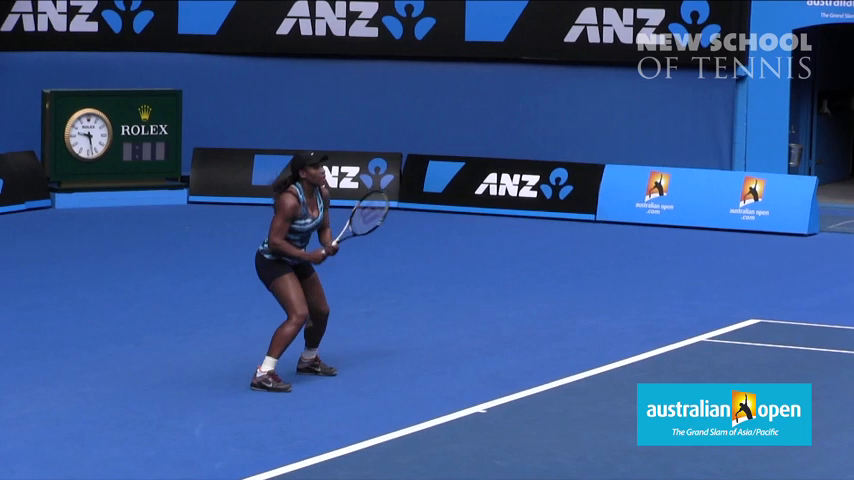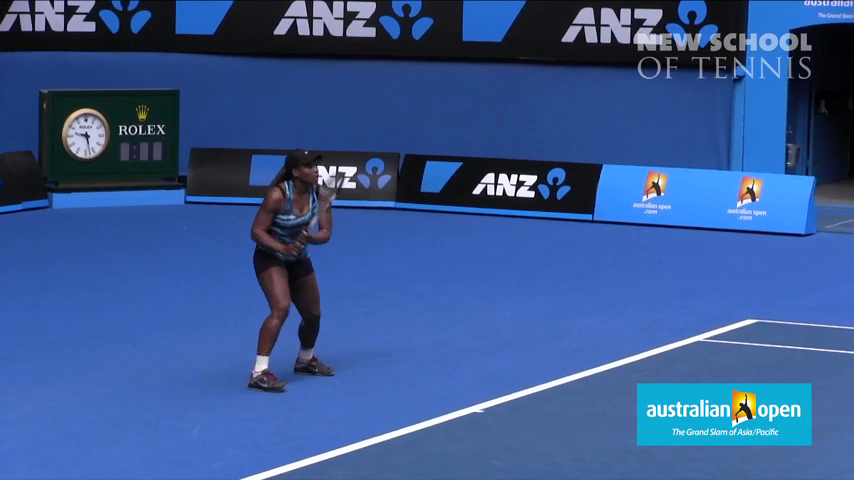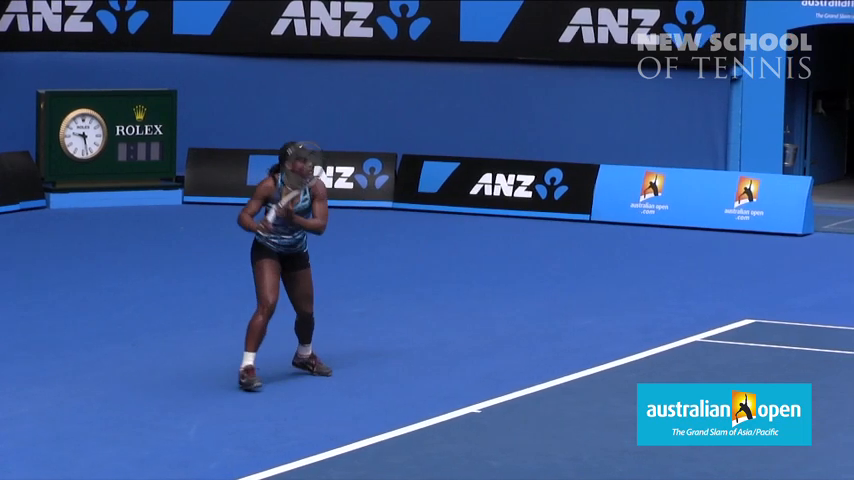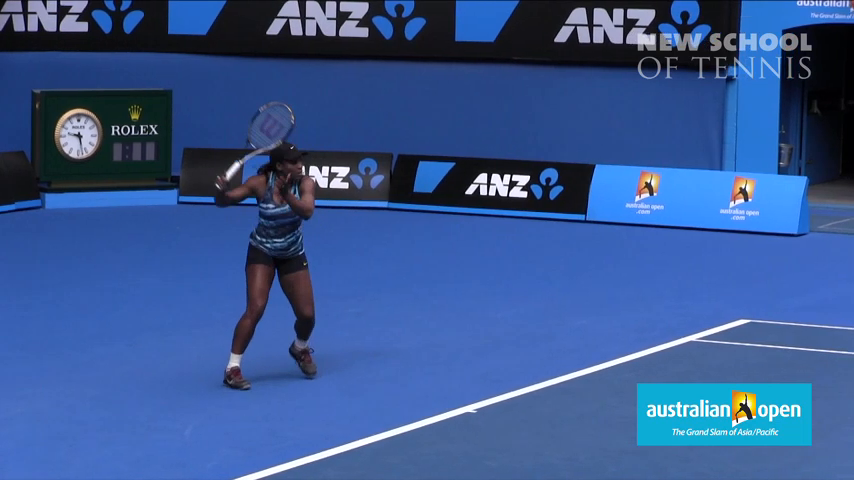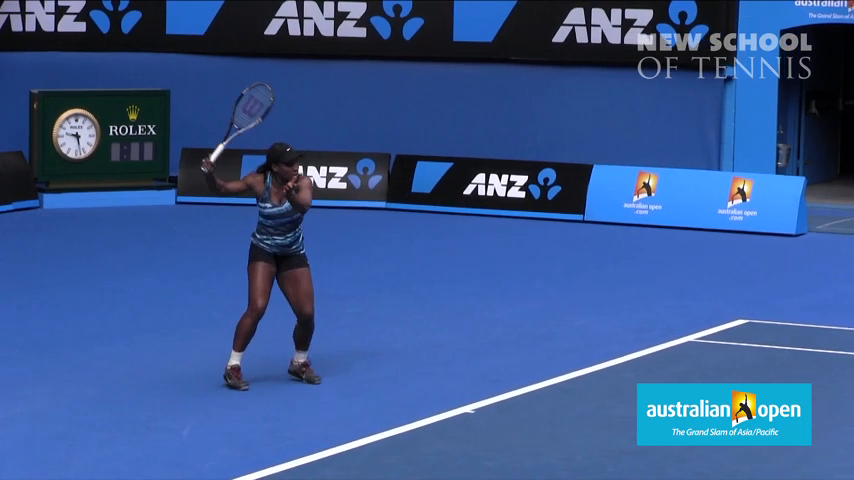
dt=1s
person 1, frame 1
left shoulder: (322, 193)
right shoulder: (290, 200)
left elbow: (323, 227)
right elbow: (275, 241)
left wrist: (328, 245)
right wrist: (308, 255)
left hip: (297, 261)
right hip: (273, 261)
left knee: (321, 312)
right knee: (299, 315)
left ankle: (308, 360)
right ankle: (263, 374)
person 1, frame 2
left shoulder: (319, 195)
right shoulder: (277, 195)
left elbow: (325, 232)
right elbow: (256, 232)
left wrist: (310, 239)
right wrist: (284, 248)
left hip: (298, 258)
right hip: (269, 257)
left knee: (313, 314)
right knee: (281, 308)
left ankle: (306, 360)
right ankle: (259, 373)
person 1, frame 3
left shoulder: (316, 188)
right shoulder: (270, 185)
left elbow: (320, 225)
right elbow: (243, 216)
left wrist: (294, 218)
right wrist: (257, 226)
left hip: (296, 252)
right hip: (267, 250)
left knee: (306, 312)
right knee: (267, 305)
left ankle: (304, 356)
right ankle: (247, 366)
person 1, frame 4
left shoulder: (305, 183)
right shoulder: (260, 183)
left elbow: (307, 212)
right elbow: (224, 201)
left wrist: (286, 196)
right wrist: (222, 191)
left hip: (292, 254)
right hip: (261, 252)
left knee: (307, 315)
right knee: (255, 309)
left ankle: (300, 349)
right ankle: (232, 368)
person 1, frame 5
left shoulder: (303, 182)
right shoulder: (259, 181)
left elbow: (304, 206)
right elbow: (222, 188)
left wrist: (290, 194)
right wrist: (210, 175)
left hip: (293, 254)
right hip: (263, 250)
left knee: (307, 313)
right knee: (257, 308)
left ankle: (299, 363)
right ankle: (233, 366)
